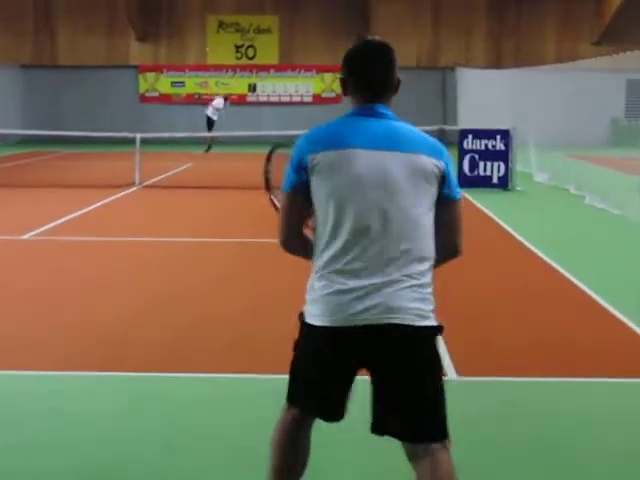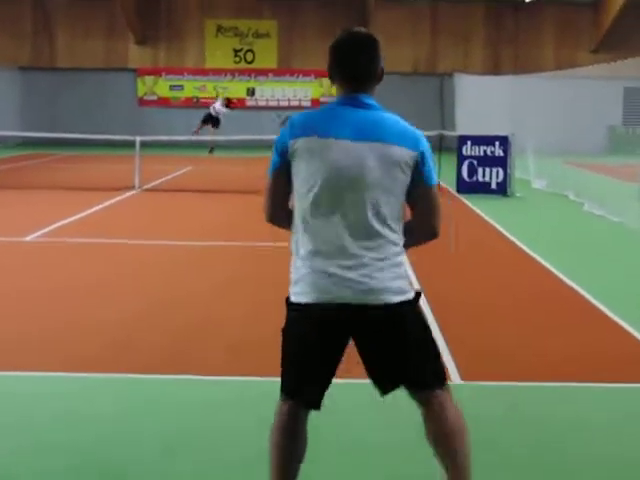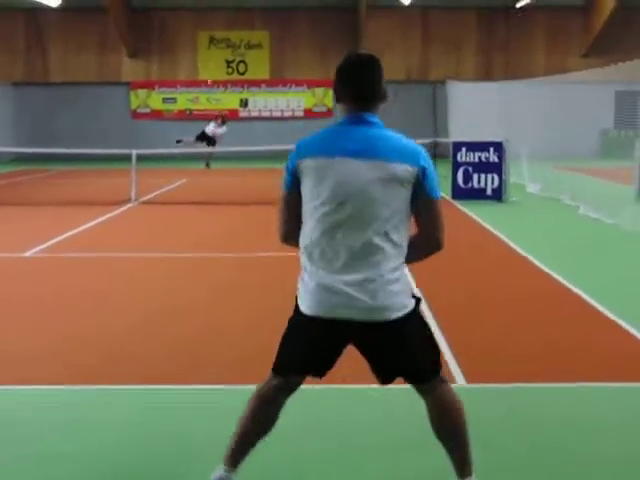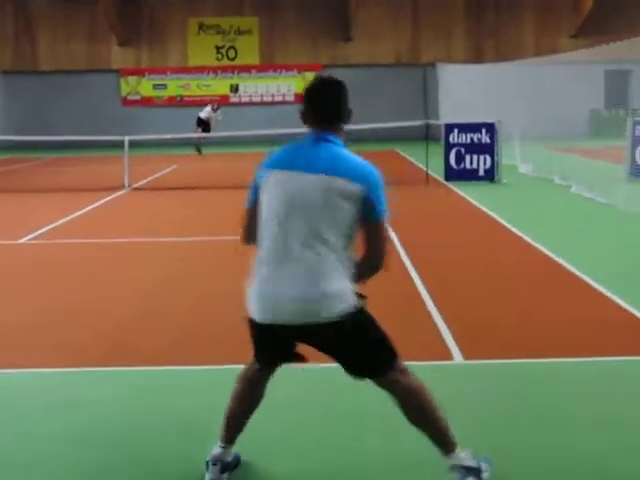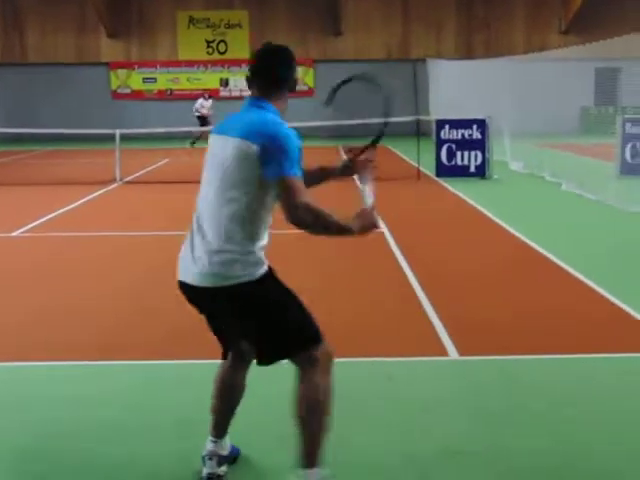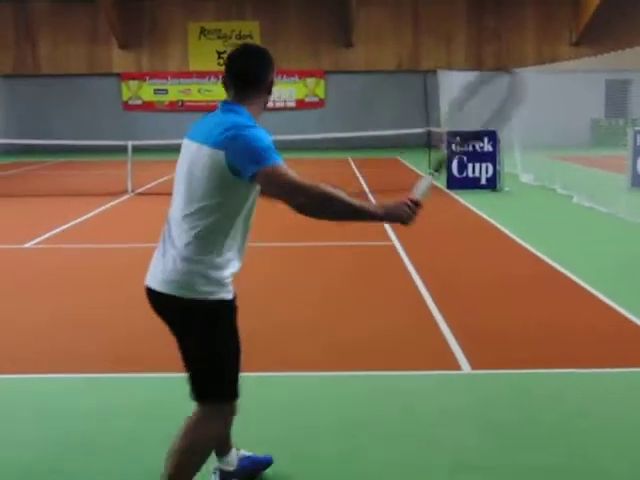
dt=0.2s
person 1, frame 1
left shoulder: (311, 147)
right shoulder: (431, 152)
left elbow: (288, 239)
right elbow: (449, 246)
left hip: (330, 314)
right hip: (407, 316)
left knee: (297, 413)
person 1, frame 2
left shoulder: (296, 131)
right shoulder: (409, 139)
left elbow: (274, 214)
right elbow: (429, 227)
left hip: (313, 293)
right hip: (386, 293)
left knee: (294, 402)
right knee: (433, 394)
person 1, frame 3
left shoulder: (305, 152)
right shoulder: (413, 156)
left elbow: (288, 233)
right elbow: (432, 240)
left hip: (320, 301)
right hip: (388, 303)
left knee: (277, 386)
right knee: (436, 386)
person 1, frame 4
left shoulder: (269, 166)
right shoulder: (362, 172)
right elbow: (376, 258)
left hip: (268, 305)
right hip: (326, 305)
left knee: (261, 365)
right knee: (394, 375)
person 1, frame 5
left shoulder: (231, 123)
right shoulder: (276, 132)
right elbow: (296, 211)
left wrist: (338, 169)
right wrist: (353, 227)
left hip: (197, 273)
right hip: (236, 274)
left knee: (240, 352)
right knee: (316, 360)
person 1, frame 6
left shoulder: (204, 126)
right shoulder: (243, 135)
left elbow: (255, 186)
right elbow: (299, 196)
left wrist: (334, 198)
right wrist: (383, 213)
left hip: (168, 280)
right hip: (196, 288)
left knee: (216, 384)
right knee: (217, 404)
